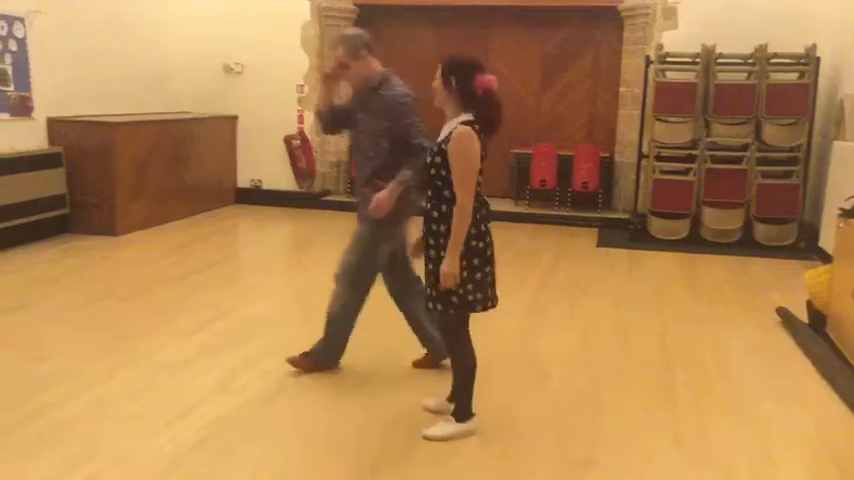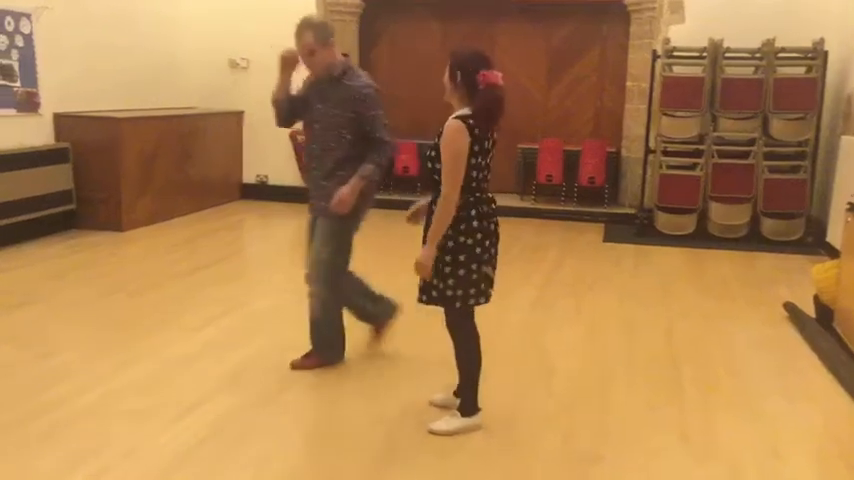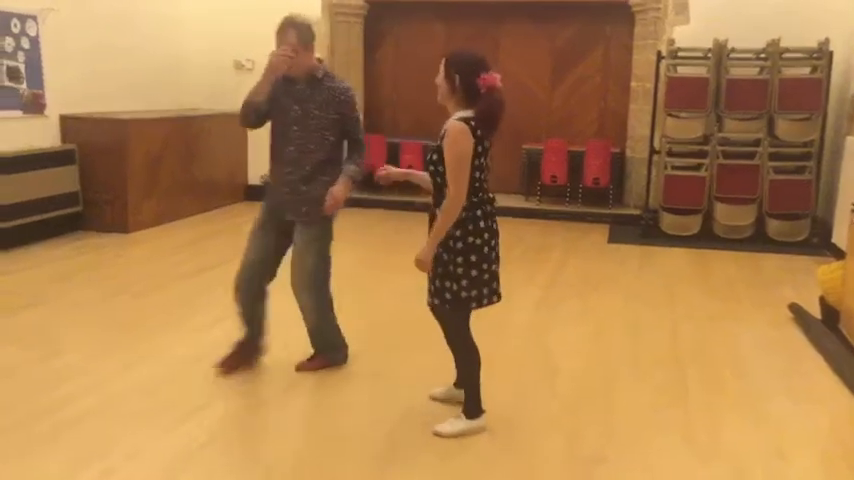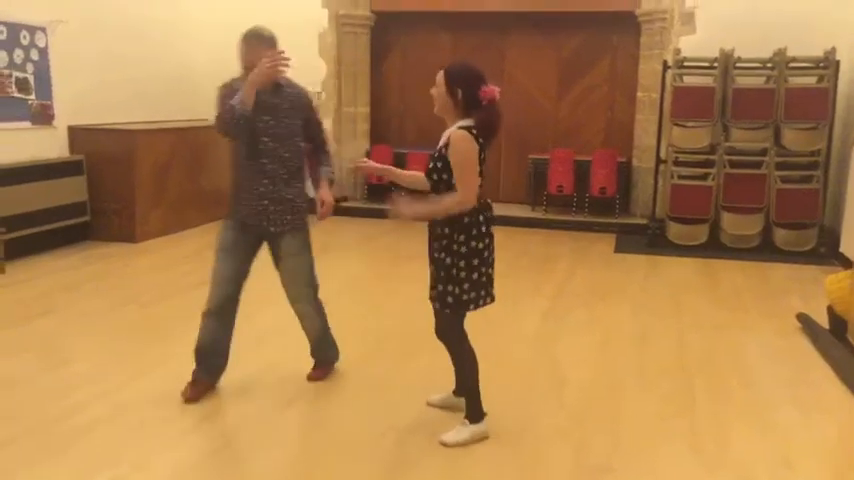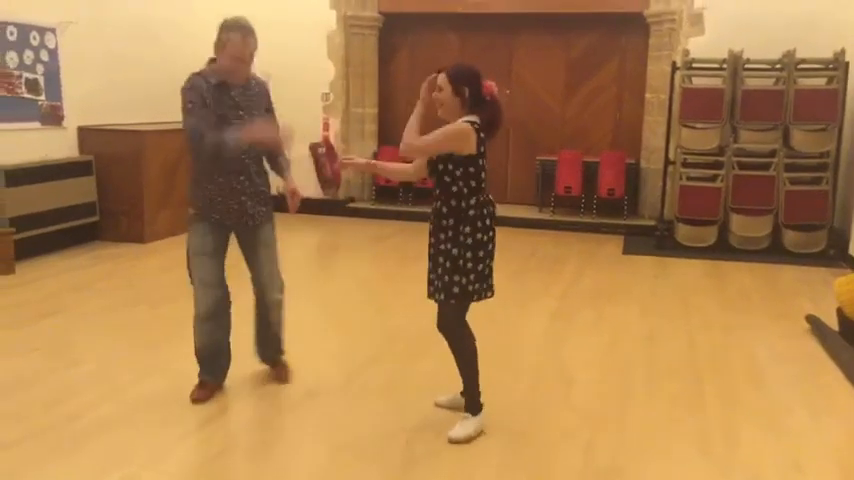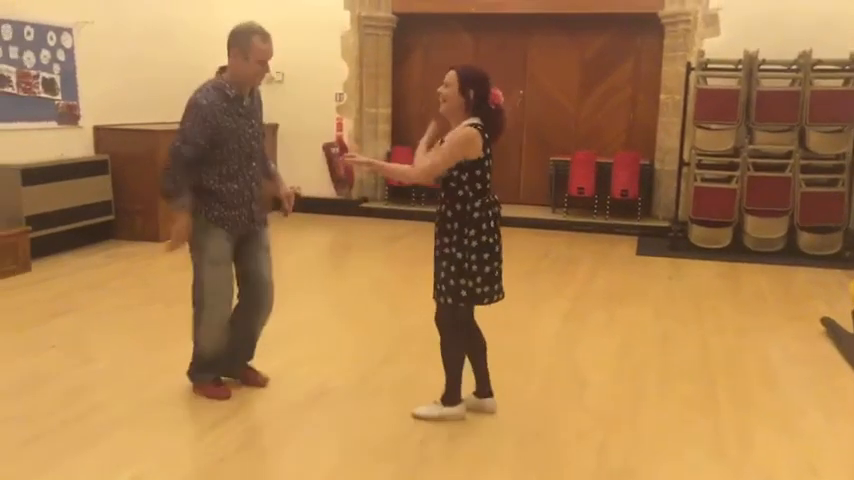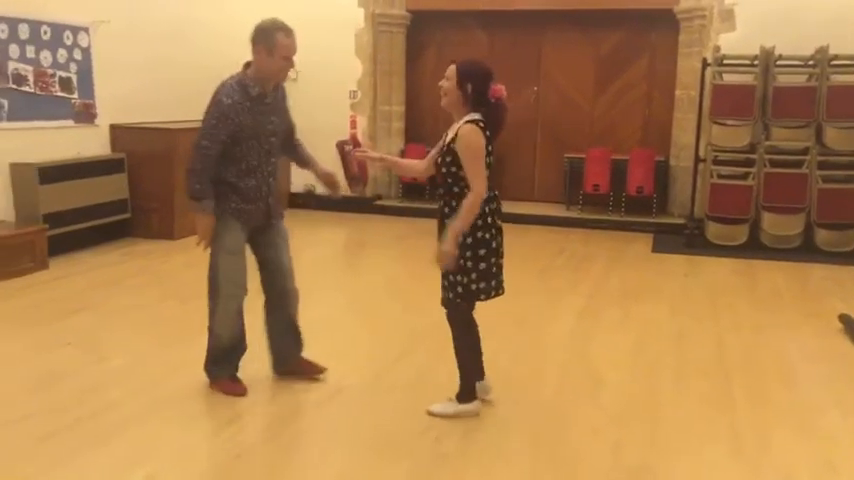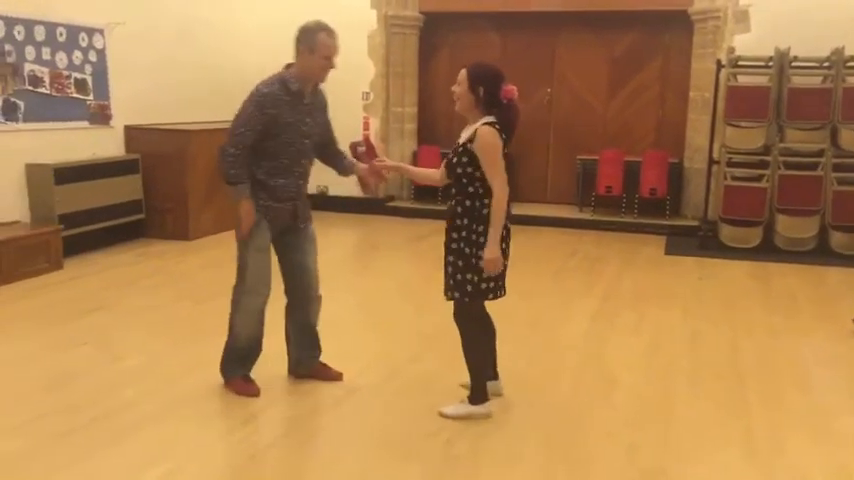
dt=0.3s
person 1, frame 1
left shoulder: (463, 133)
right shoulder: (454, 128)
left elbow: (465, 200)
left wrist: (452, 255)
right wrist: (427, 235)
left hip: (460, 241)
right hip: (444, 235)
left knee: (454, 326)
right knee: (447, 323)
left ankle: (464, 416)
right ankle: (456, 397)
person 1, frame 2
left shoulder: (457, 127)
right shoulder: (480, 123)
left elbow: (451, 195)
left wrist: (429, 247)
right wrist: (427, 205)
left hip: (460, 233)
right hip: (476, 227)
left knee: (459, 320)
right knee: (459, 317)
left ankle: (469, 411)
right ankle: (463, 392)
person 1, frame 3
left shoulder: (458, 129)
right shoulder: (471, 123)
left elbow: (456, 196)
left wrist: (430, 245)
right wrist: (405, 175)
left hip: (464, 234)
right hip: (468, 232)
left knee: (455, 319)
right knee: (445, 309)
left ankle: (473, 413)
right ankle: (462, 385)
person 1, frame 4
left shoulder: (462, 138)
right shoulder: (454, 134)
left elbow: (466, 198)
right elbow: (432, 181)
left wrist: (416, 210)
right wrist: (382, 169)
left hip: (464, 240)
right hip: (453, 239)
left knee: (449, 327)
right knee: (448, 321)
left ankle: (476, 418)
right ankle: (463, 392)
person 1, frame 5
left shoulder: (464, 130)
right shoulder: (456, 132)
left elbow: (409, 148)
right elbow: (415, 170)
left wrist: (420, 107)
right wrist: (369, 165)
left hip: (467, 234)
right hip: (452, 231)
left knee: (451, 320)
right knee: (451, 316)
left ankle: (475, 410)
right ankle: (469, 393)
person 1, frame 6
left shoulder: (468, 135)
right shoulder: (456, 134)
left elbow: (421, 174)
right elbow: (414, 173)
left wrist: (427, 139)
right wrist: (371, 163)
left hip: (470, 236)
right hip: (459, 234)
left knee: (448, 317)
right knee: (461, 317)
left ankle: (451, 401)
right ankle: (483, 395)
person 1, frame 7
left shoulder: (470, 131)
right shoulder: (458, 128)
left elbow: (478, 191)
right elbow: (425, 168)
left wrist: (451, 237)
right wrist: (381, 159)
left hip: (471, 232)
right hip: (461, 229)
left knee: (458, 312)
right knee: (459, 308)
left ankle: (467, 398)
right ankle: (477, 379)
person 1, frame 8
left shoulder: (486, 134)
right shoulder: (471, 131)
left elbow: (500, 191)
right elbow: (442, 176)
left wrist: (494, 243)
right wrist: (398, 168)
left hip: (480, 232)
right hip: (465, 230)
left knee: (465, 313)
right knee: (473, 309)
left ankle: (478, 400)
right ankle: (489, 377)
person 2, frame 1
left shoulder: (396, 97)
right shoulder: (365, 93)
left elbow: (421, 152)
right elbow: (331, 125)
left wrist: (393, 190)
right wrist: (328, 89)
left hip: (385, 204)
right hip: (372, 200)
left knee: (351, 277)
right knee: (400, 276)
left ankle: (326, 353)
right ankle: (438, 346)
person 2, frame 2
left shoulder: (359, 88)
right shoulder: (314, 83)
left elbow: (382, 146)
right elbow: (284, 118)
left wrist: (356, 185)
right wrist: (285, 76)
left hip: (343, 196)
right hip: (319, 193)
left knee: (320, 274)
right knee: (327, 270)
left ankle: (327, 348)
right ankle: (378, 310)
person 2, frame 3
left shoulder: (337, 91)
right shoulder: (278, 83)
left elbow: (357, 145)
right elbow: (249, 120)
left wrist: (344, 183)
right wrist: (268, 76)
left hip: (313, 203)
right hip: (278, 198)
left knee: (307, 282)
right knee: (250, 275)
left ankle: (331, 350)
right ankle: (250, 343)
person 2, frame 4
left shoulder: (296, 96)
right shoulder: (232, 91)
left elbow: (317, 147)
right elbow: (230, 127)
left wrist: (324, 185)
right wrist: (254, 81)
left hip: (287, 210)
right hip: (242, 213)
left knee: (303, 291)
right knee: (221, 294)
left ankle: (326, 356)
right ankle: (206, 372)
person 2, frame 5
left shoulder: (257, 87)
right shoulder: (197, 88)
right elbow: (202, 143)
left wrist: (286, 176)
right wrist: (250, 133)
left hip: (256, 204)
right hip: (210, 208)
left knee: (270, 287)
right knee: (209, 296)
left ankle: (272, 353)
right ankle: (211, 374)
person 2, frame 6
left shoulder: (253, 96)
right shoulder: (206, 102)
right elbow: (179, 162)
left wrist: (277, 181)
right wrist: (181, 214)
left hip: (252, 214)
right hip: (213, 217)
left knee: (260, 294)
right knee: (214, 300)
left ankle: (235, 360)
right ankle: (205, 373)
person 2, frame 7
left shoulder: (277, 92)
right shoulder: (229, 98)
right elbow: (203, 158)
left wrist: (314, 166)
right wrist: (205, 212)
left hip: (268, 206)
right hip: (232, 208)
left knee: (283, 282)
right knee: (229, 291)
left ankle: (288, 356)
right ankle: (221, 368)
person 2, frame 8
left shoulder: (318, 99)
right shoulder: (268, 94)
left elbow: (326, 148)
right elbow: (233, 148)
left wrist: (355, 168)
right wrist: (244, 199)
left hip: (297, 209)
right hip: (262, 207)
left knee: (306, 287)
right knee: (253, 290)
left ankle: (305, 360)
right ankle: (235, 369)
